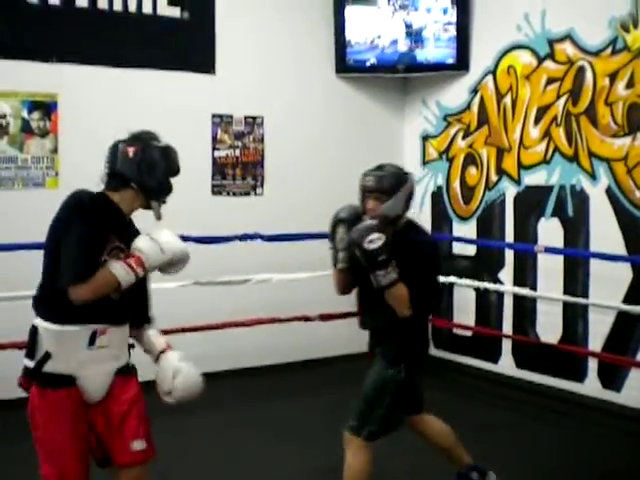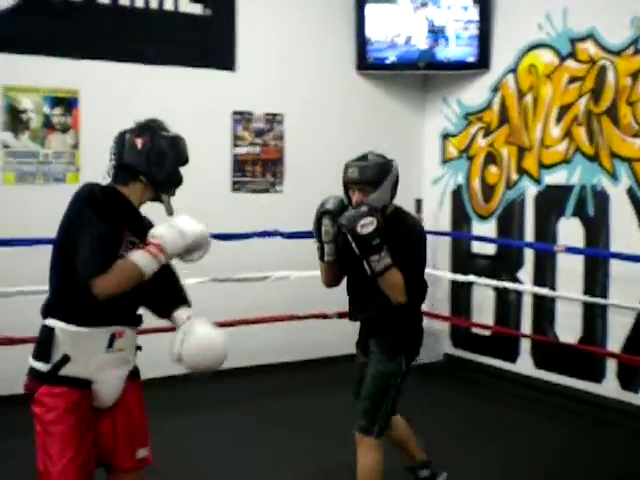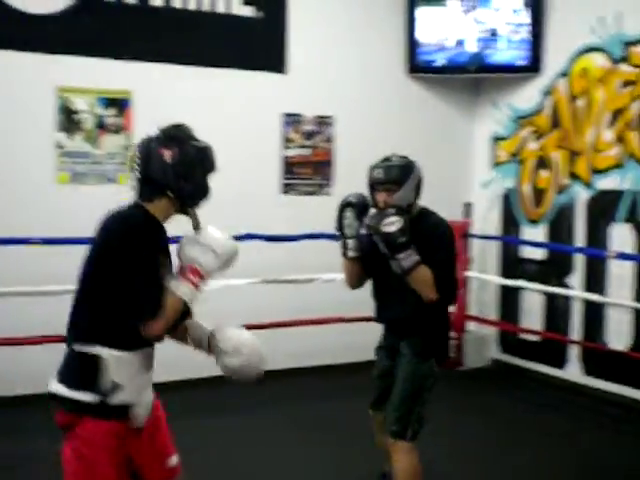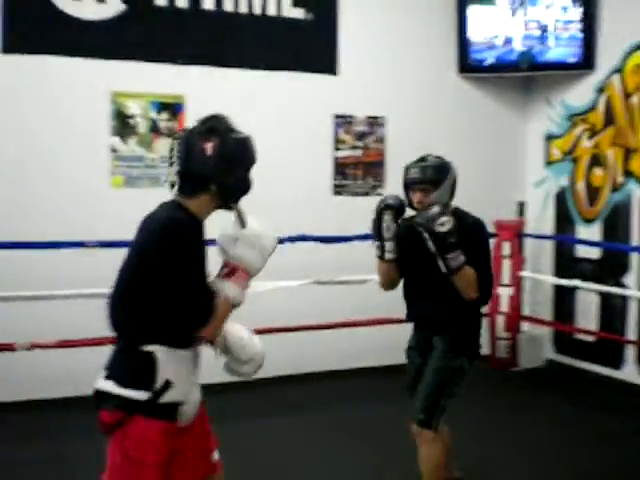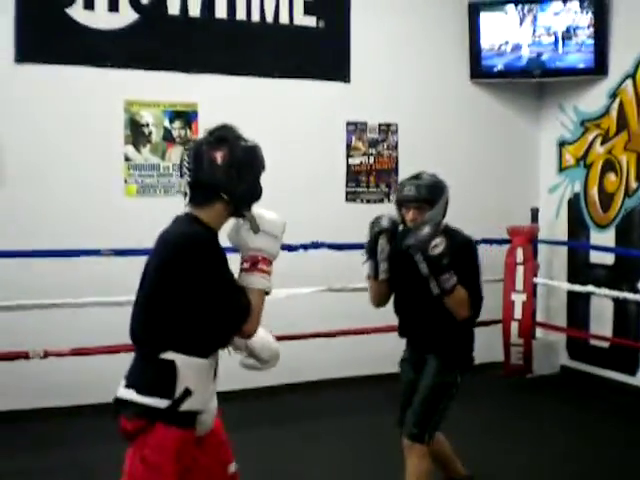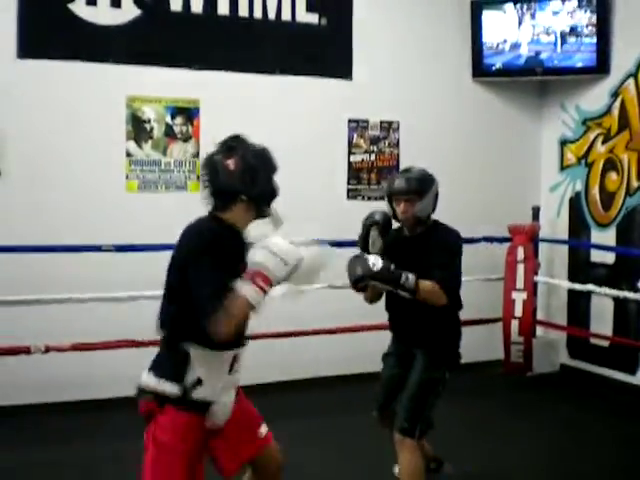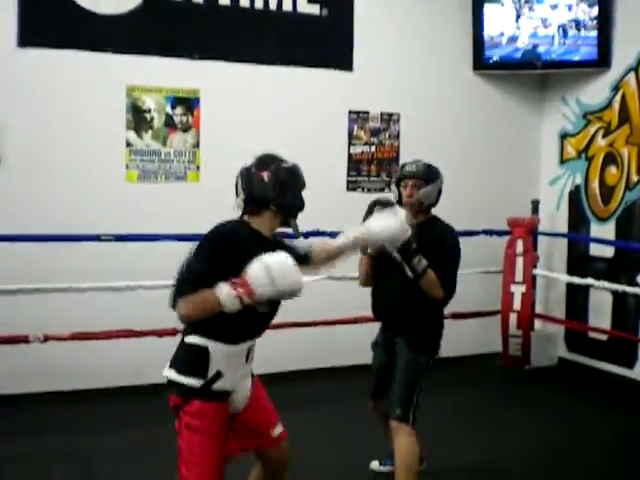
dt=0.2s
person 1, frame 1
left shoulder: (132, 235)
right shoulder: (81, 207)
right elbow: (78, 290)
left wrist: (165, 352)
right wrist: (142, 259)
left hip: (112, 369)
right hip: (56, 370)
person 1, frame 2
left shoulder: (142, 226)
right shoulder: (92, 200)
left elbow: (165, 295)
right elbow: (102, 285)
left wrist: (192, 327)
right wrist: (160, 246)
left hip: (117, 371)
right hip: (65, 374)
person 1, frame 3
left shoulder: (149, 232)
right shoulder: (126, 228)
left elbow: (167, 317)
right elbow: (150, 323)
left wrist: (217, 339)
right wrist: (195, 270)
left hip: (131, 396)
right hip: (95, 402)
person 1, frame 4
left shoulder: (176, 223)
right shoulder: (174, 227)
right elbow: (205, 326)
left wrist: (228, 335)
right wrist: (240, 268)
left hip: (176, 395)
right hip: (144, 401)
person 1, frame 5
left shoulder: (190, 235)
right shoulder: (193, 242)
right elbow: (244, 323)
left wrist: (244, 339)
right wrist: (259, 259)
left hip: (192, 400)
right hip: (160, 406)
person 1, frame 6
left shoulder: (233, 235)
right shoulder: (202, 234)
right elbow: (221, 327)
right wrist: (263, 276)
left hip: (218, 388)
right hip: (183, 393)
person 1, frame 7
left shoulder: (269, 244)
right shoulder: (225, 239)
left elbow: (307, 257)
right elbow: (186, 307)
left wrist: (362, 237)
right wrist: (248, 285)
left hip: (236, 375)
right hip: (200, 382)
person 2, frame 1
left shoulder: (419, 244)
right shoulder: (367, 232)
left elbow: (408, 309)
right elbow: (343, 287)
left wrist: (381, 263)
right wrist: (341, 246)
left hip: (401, 347)
right hip: (381, 341)
left knee: (357, 436)
right knee: (412, 415)
person 2, frame 2
left shoulder: (407, 229)
right shoulder: (356, 223)
left elbow: (402, 295)
right elbow: (331, 280)
left wrist: (374, 247)
right wrist: (327, 238)
left hip: (396, 337)
right hip: (370, 332)
left knee: (366, 432)
right knee: (379, 411)
person 2, frame 3
left shoulder: (434, 228)
right shoulder: (378, 226)
left elbow: (433, 292)
right elbow: (354, 280)
left wrist: (402, 247)
right wrist: (350, 234)
left hip: (423, 340)
right hip: (393, 333)
left knee: (398, 435)
right knee: (380, 414)
person 2, frame 4
left shoulder: (470, 227)
right shoulder: (409, 227)
left elbow: (475, 293)
right elbow: (388, 282)
left wrist: (448, 245)
right wrist: (385, 234)
left hip: (454, 335)
right hip: (422, 332)
left knee: (423, 426)
right knee: (429, 419)
person 2, frame 5
left shoulder: (460, 246)
right shoulder: (400, 242)
left elbow: (464, 310)
right elbow: (378, 300)
left wrist: (439, 266)
right wrist: (378, 253)
left hip: (447, 351)
right hip: (416, 347)
left knee: (414, 440)
right knee: (419, 429)
person 2, frame 6
left shoulder: (447, 239)
right shoulder: (392, 239)
left elbow: (442, 296)
right elbow: (371, 296)
left wrist: (391, 275)
right wrist: (371, 244)
left hip: (434, 345)
right hip: (402, 341)
left knee: (404, 433)
right knee: (385, 414)
person 2, frame 7
left shoulder: (443, 235)
left elbow: (440, 293)
right elbow: (365, 278)
left wrist: (411, 253)
left hip: (418, 334)
right hip: (388, 330)
left knee: (400, 419)
right knee: (380, 402)
